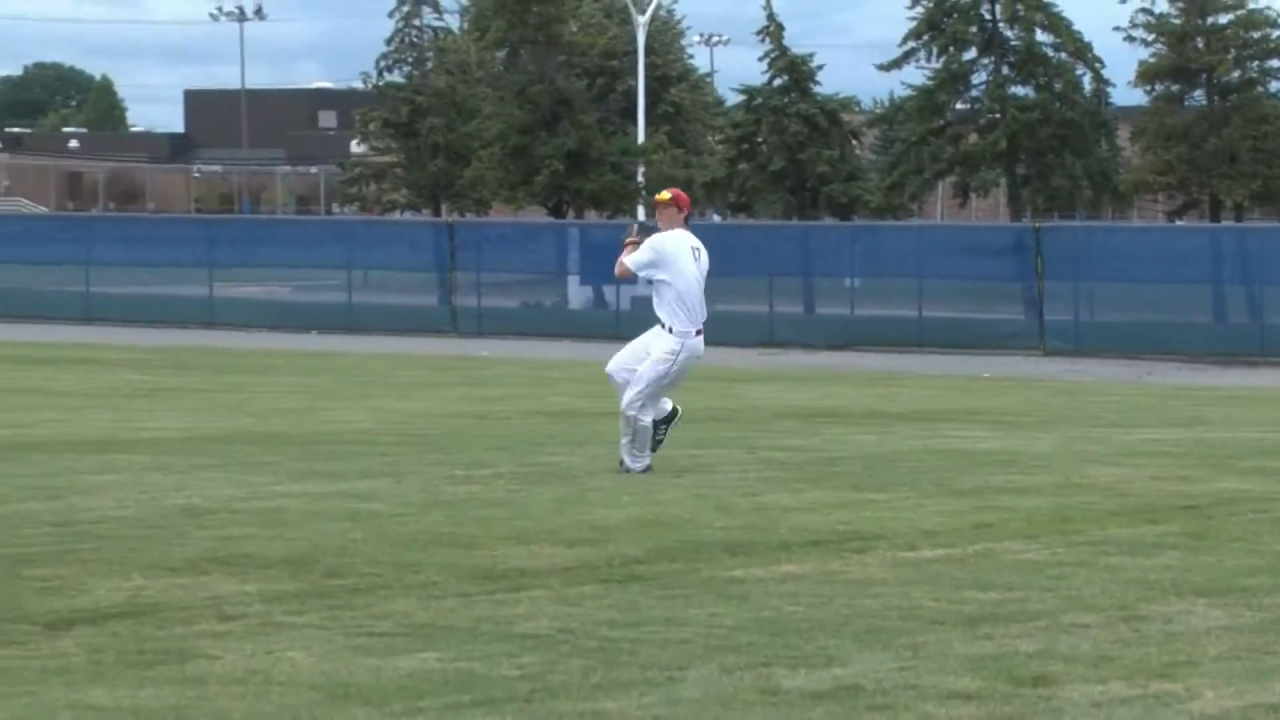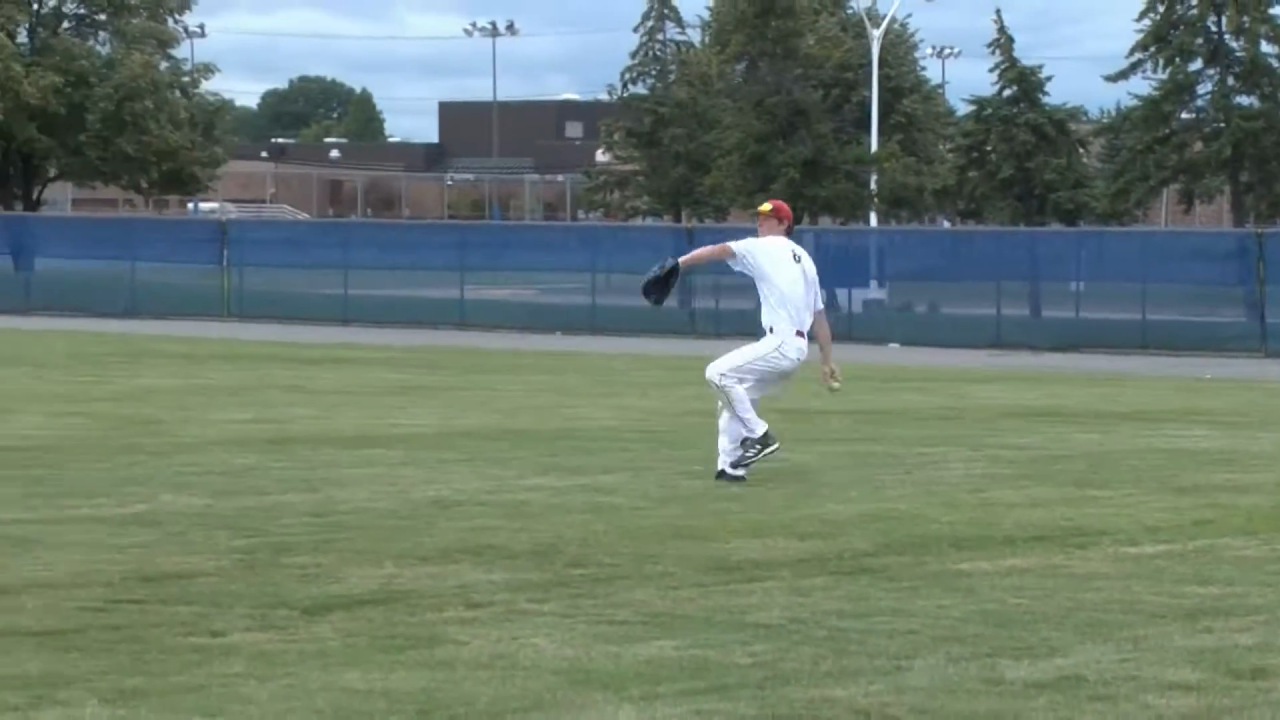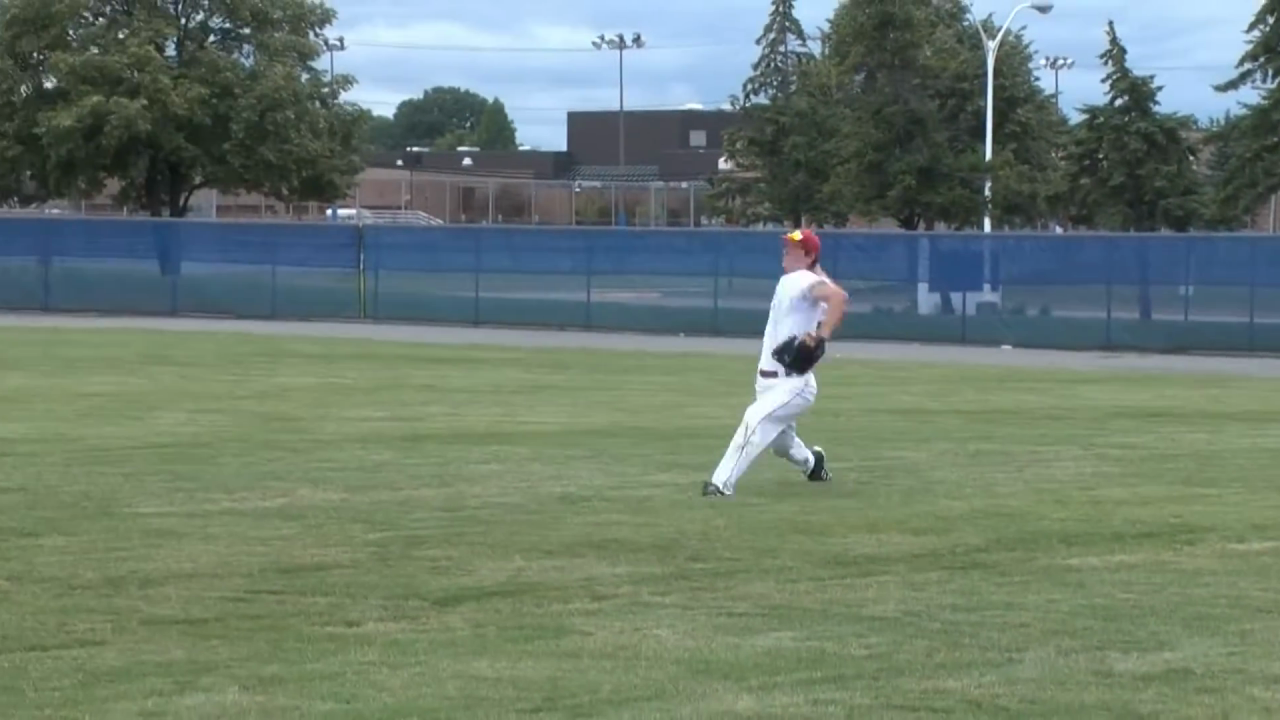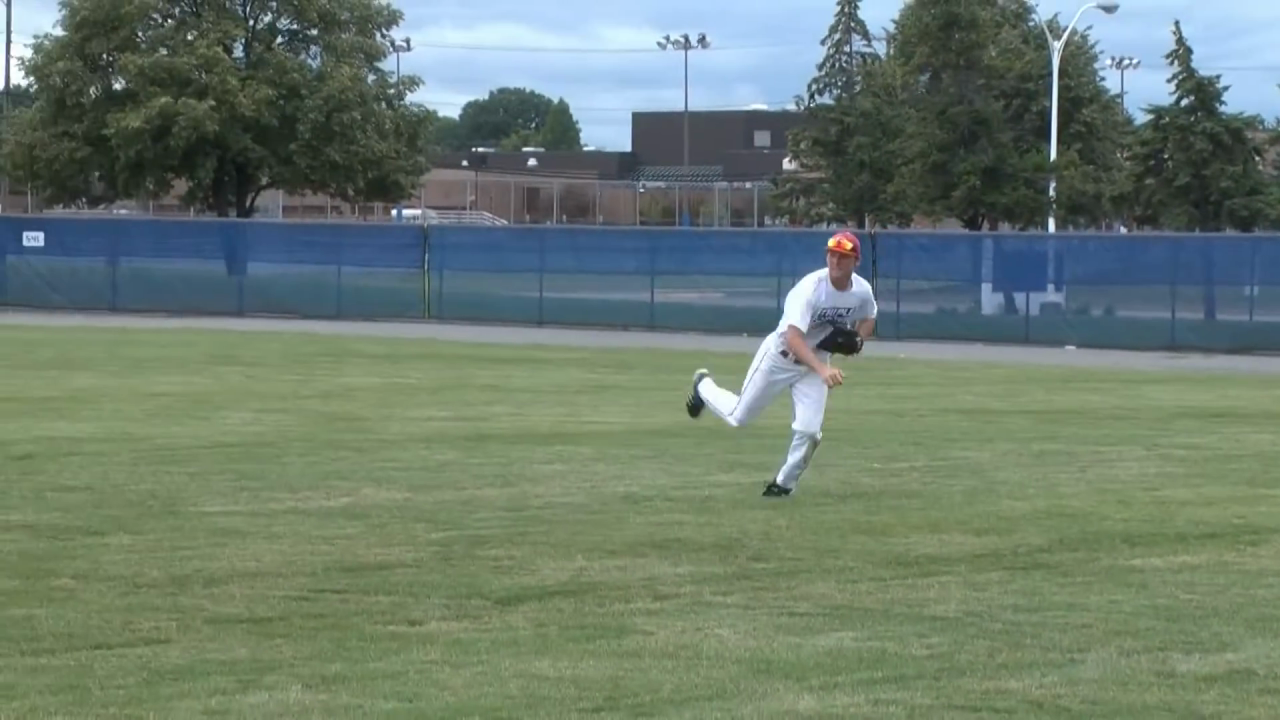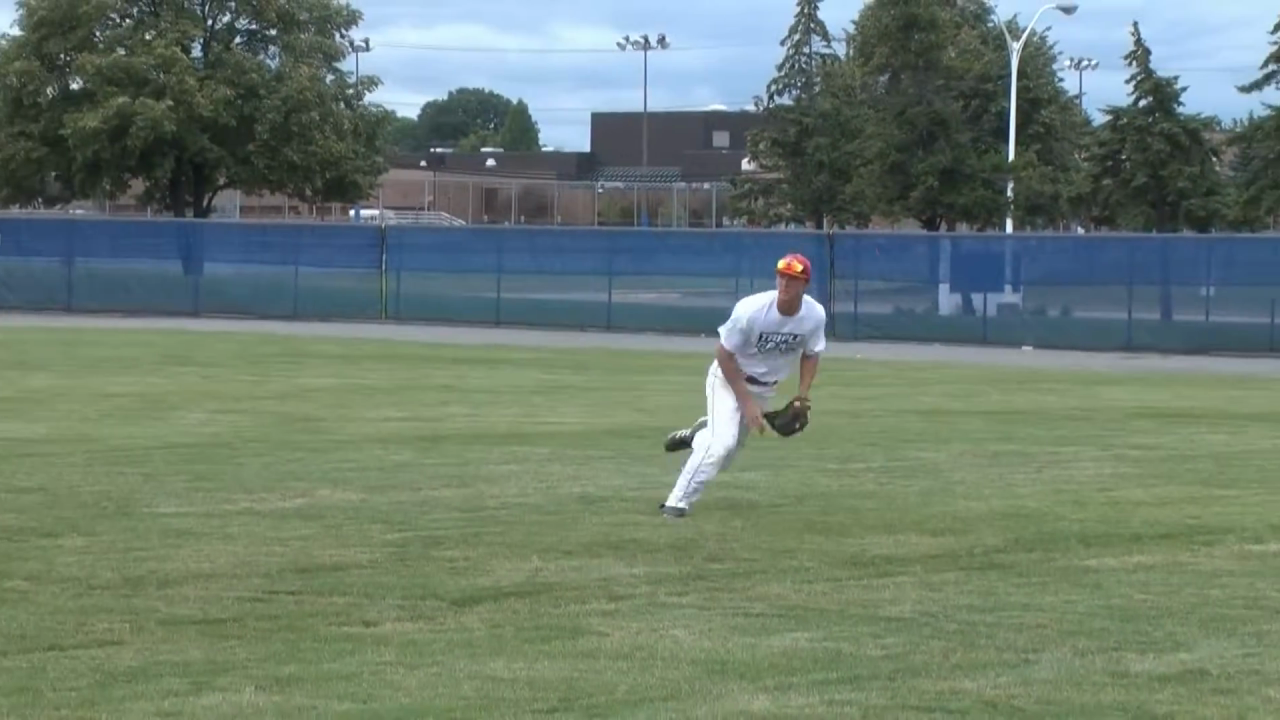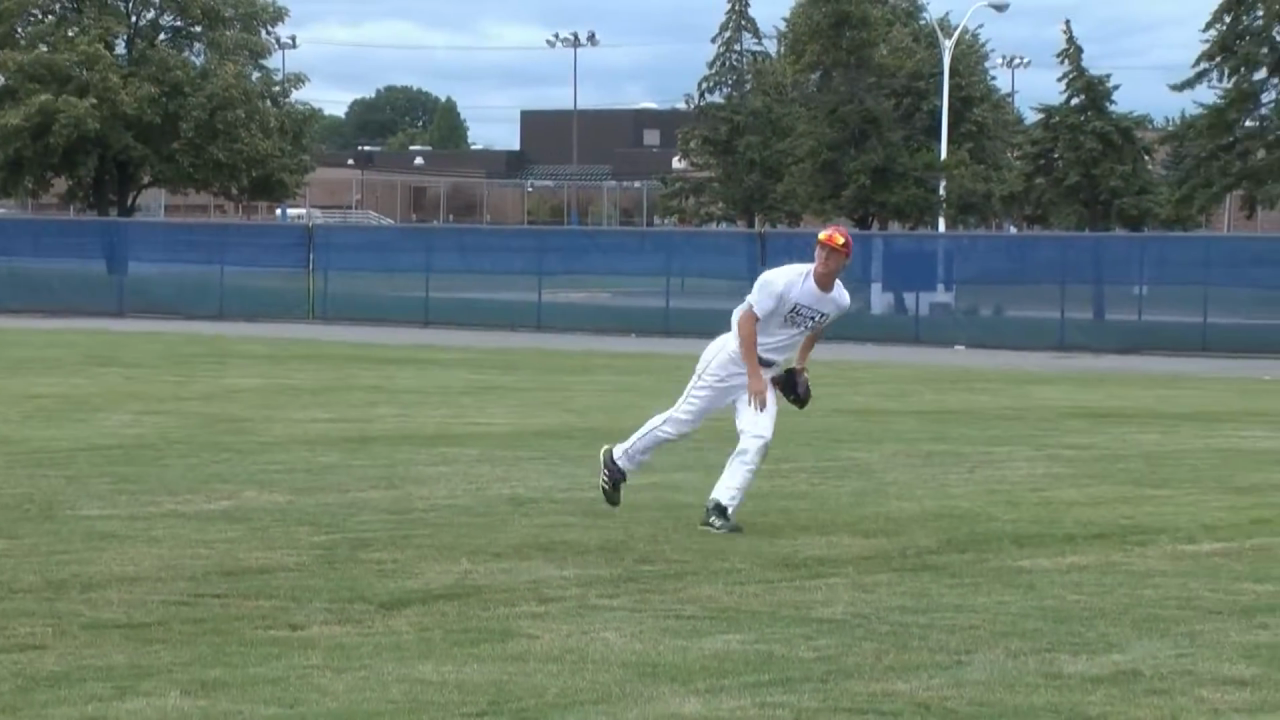
dt=0.3s
person 1, frame 1
left shoulder: (664, 242)
right shoulder: (697, 248)
left elbow: (621, 271)
left wrist: (629, 248)
left hip: (678, 342)
right hip: (668, 333)
left knee: (632, 402)
right knee: (618, 371)
left ankle: (636, 463)
right ankle: (663, 412)
person 1, frame 2
left shoulder: (764, 247)
right shoulder: (805, 260)
left elbow: (720, 250)
right elbow: (819, 317)
left wrist: (677, 263)
right wrist: (827, 360)
left hip: (783, 344)
right hip: (789, 345)
left knee: (717, 373)
right knee: (734, 398)
left ankle: (759, 436)
right ankle: (731, 468)
person 1, frame 3
left shoulder: (797, 280)
right shoulder: (794, 280)
left elbow: (837, 295)
left wrist: (818, 336)
left hip: (794, 386)
right hip: (769, 381)
left knee: (755, 423)
right knee: (773, 435)
left ankle: (721, 484)
right ankle: (811, 462)
person 1, frame 4
left shoulder: (862, 290)
right shoulder: (807, 289)
left elbow: (869, 319)
right elbow: (791, 338)
left wrist: (856, 340)
right wrist: (822, 369)
left hip: (816, 366)
right hip: (779, 357)
left knee: (808, 430)
right knee: (738, 416)
left ankle: (785, 483)
right ankle: (704, 387)
person 1, frame 5
left shoulder: (815, 315)
right shoulder: (751, 309)
left elbow: (811, 358)
right elbow: (724, 354)
left wrist: (802, 401)
right wrist: (745, 402)
left hip: (763, 388)
right hip: (729, 376)
left knee: (725, 446)
right knee: (721, 444)
left ankle: (702, 433)
person 1, frame 6
left shoulder: (840, 301)
right shoulder: (784, 279)
right elbow: (747, 320)
left wrist: (800, 366)
right wrist: (753, 376)
left hip: (766, 372)
right hip: (731, 358)
left knee: (757, 439)
right knee: (679, 421)
